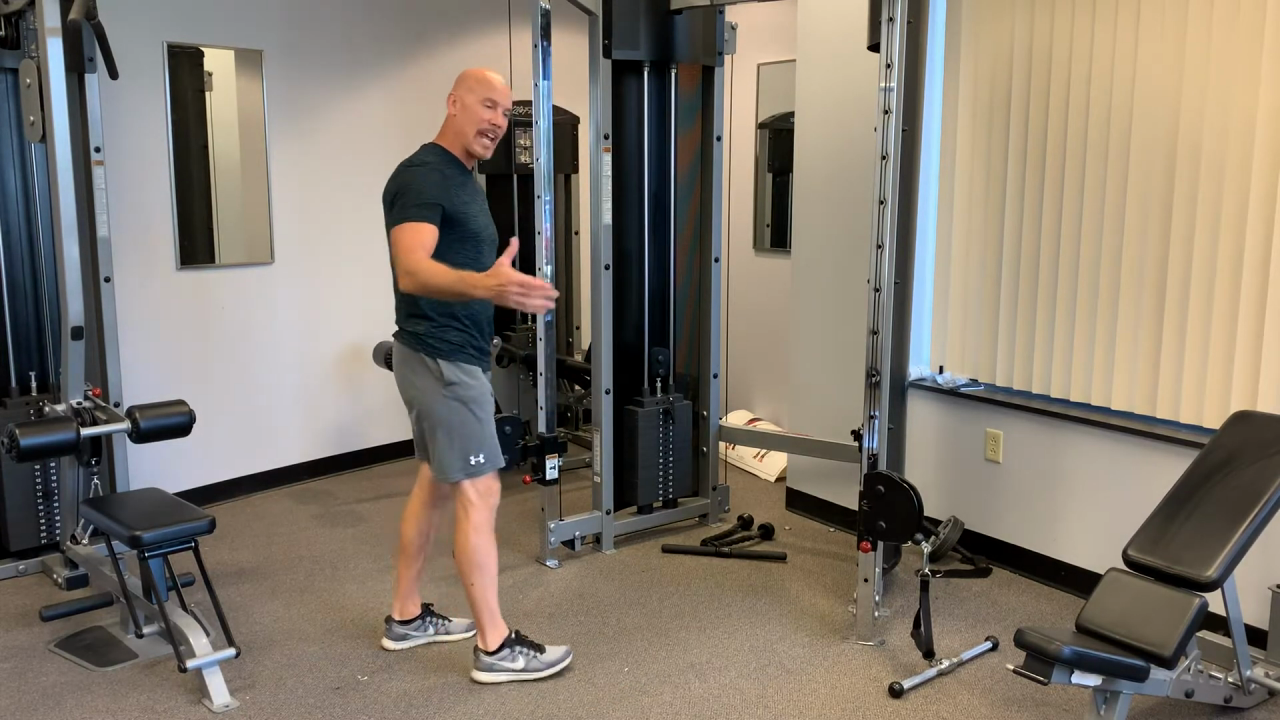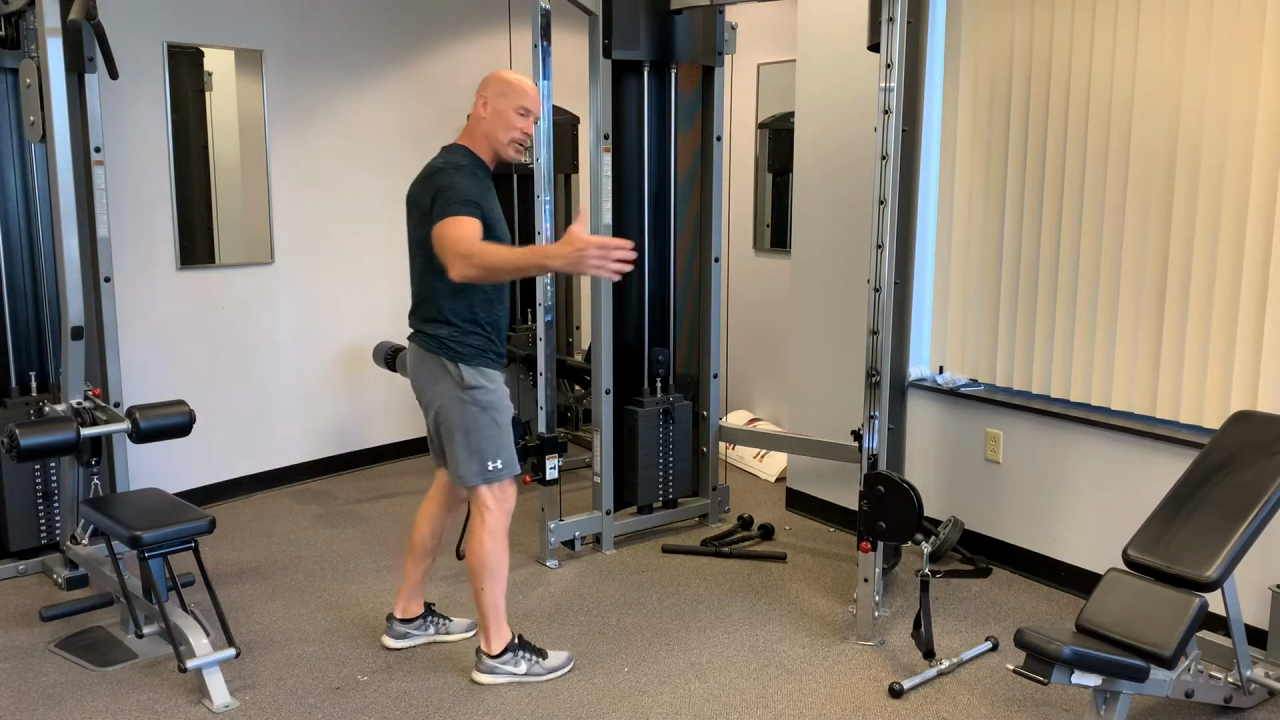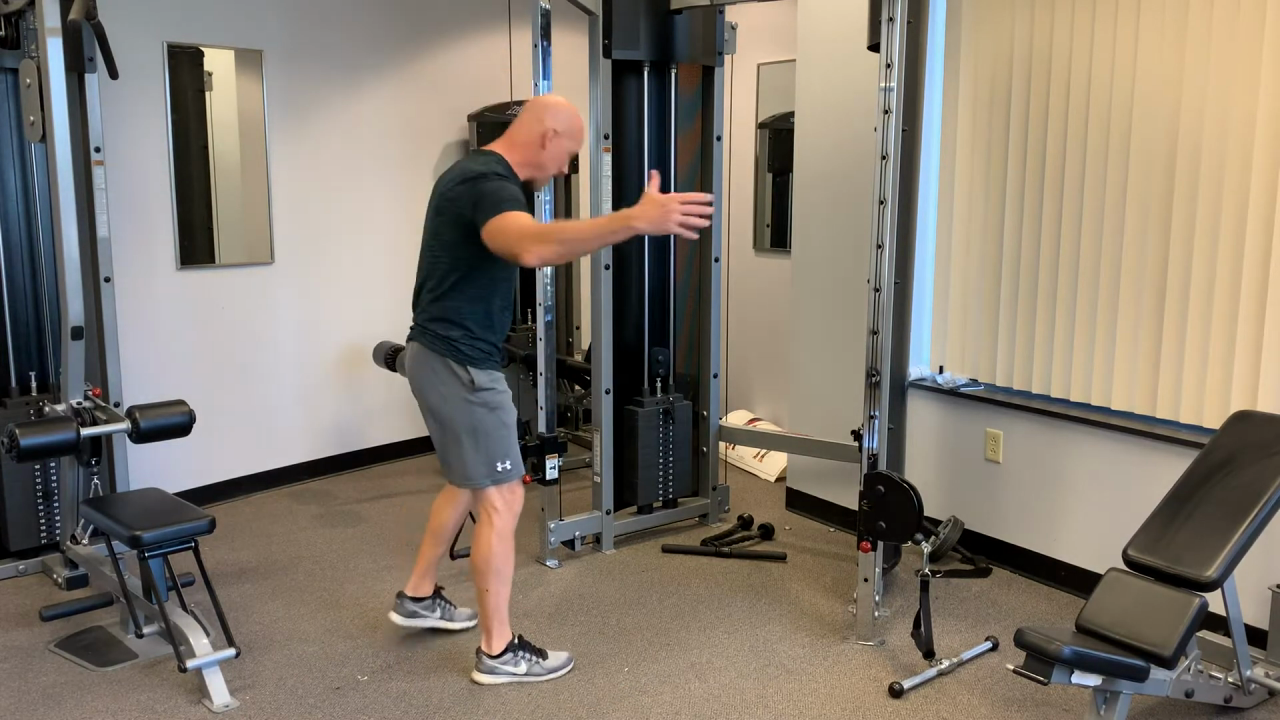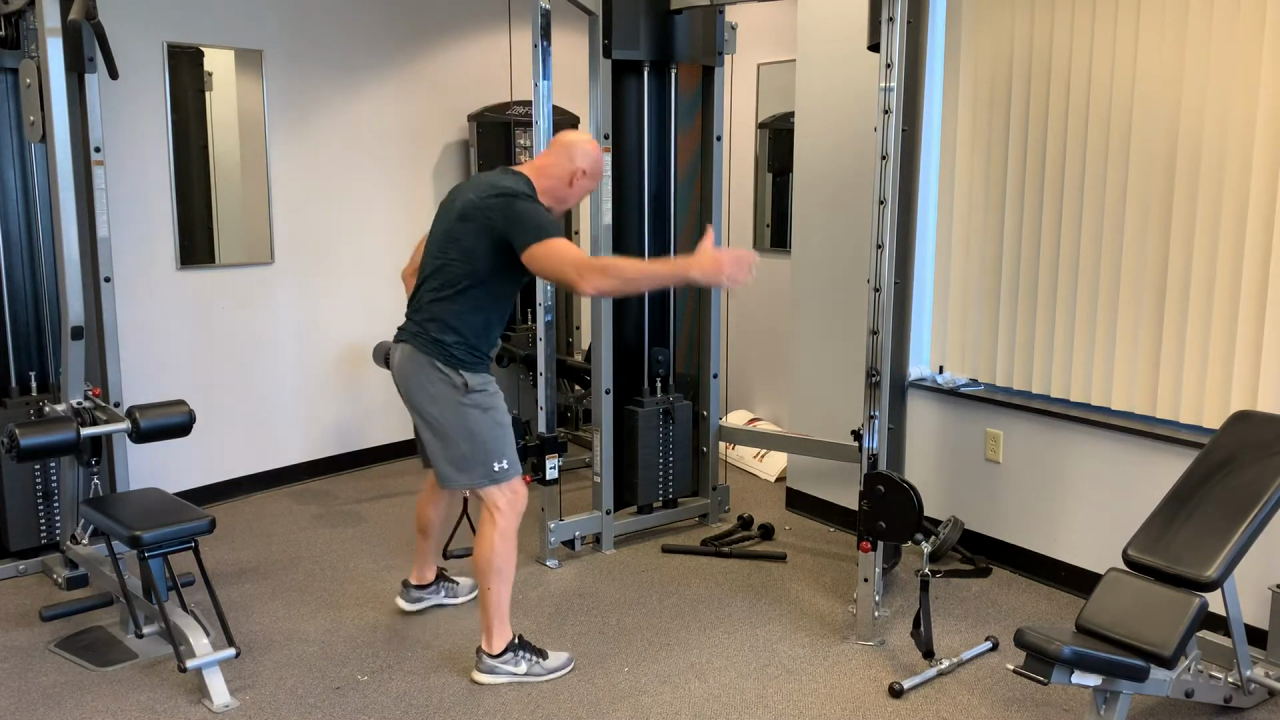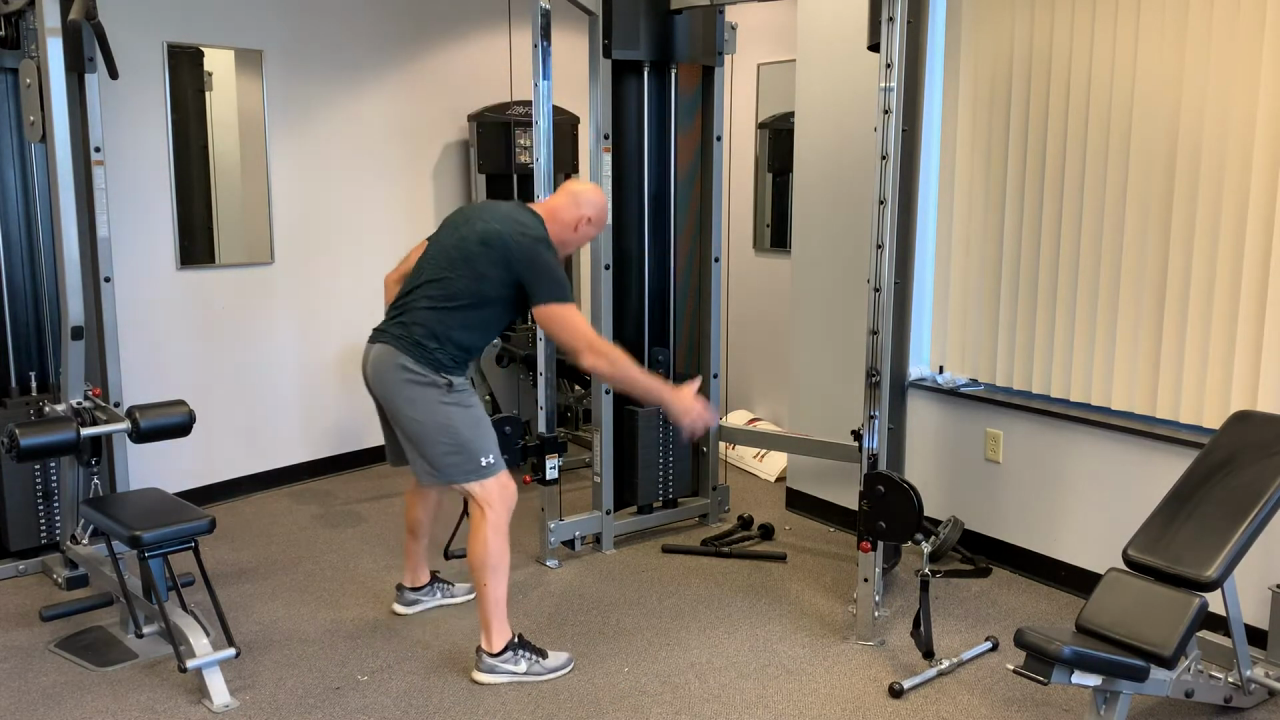
dt=0.2s
person 1, frame 1
left shoulder: (462, 181)
right shoulder: (421, 176)
right elbow: (412, 271)
right wrist: (490, 283)
left hip: (449, 356)
right hip: (441, 359)
left knee: (436, 485)
right knee: (478, 493)
left ankle: (406, 616)
right ankle: (495, 646)
person 1, frame 2
left shoulder: (465, 174)
right shoulder: (451, 177)
right elbow: (461, 264)
right wrist: (560, 257)
left hip: (447, 355)
right hip: (458, 362)
left knee: (451, 487)
right knee: (493, 498)
left ankle: (409, 615)
right ankle: (497, 649)
person 1, frame 3
left shoulder: (473, 174)
right shoulder: (486, 185)
right elbow: (534, 248)
right wrist: (636, 218)
left hip: (435, 353)
right hip: (457, 364)
left knee: (467, 483)
right knee: (501, 499)
left ankle: (420, 598)
right ankle: (498, 650)
person 1, frame 4
left shoulder: (480, 189)
right shoulder: (516, 207)
left elbow: (411, 272)
right elbow: (587, 276)
right wrist: (690, 268)
left hip: (415, 355)
right hip: (449, 369)
left knee: (450, 475)
right knee: (505, 499)
left ankle: (422, 581)
right ankle: (499, 650)
person 1, frame 5
left shoulder: (481, 215)
right shoulder: (533, 250)
left elbow: (395, 279)
right elbow: (590, 353)
right wrist: (670, 397)
left hip: (385, 357)
right hip: (423, 373)
left knee: (433, 474)
right knee: (495, 497)
left ankle: (415, 585)
right ankle: (498, 651)
